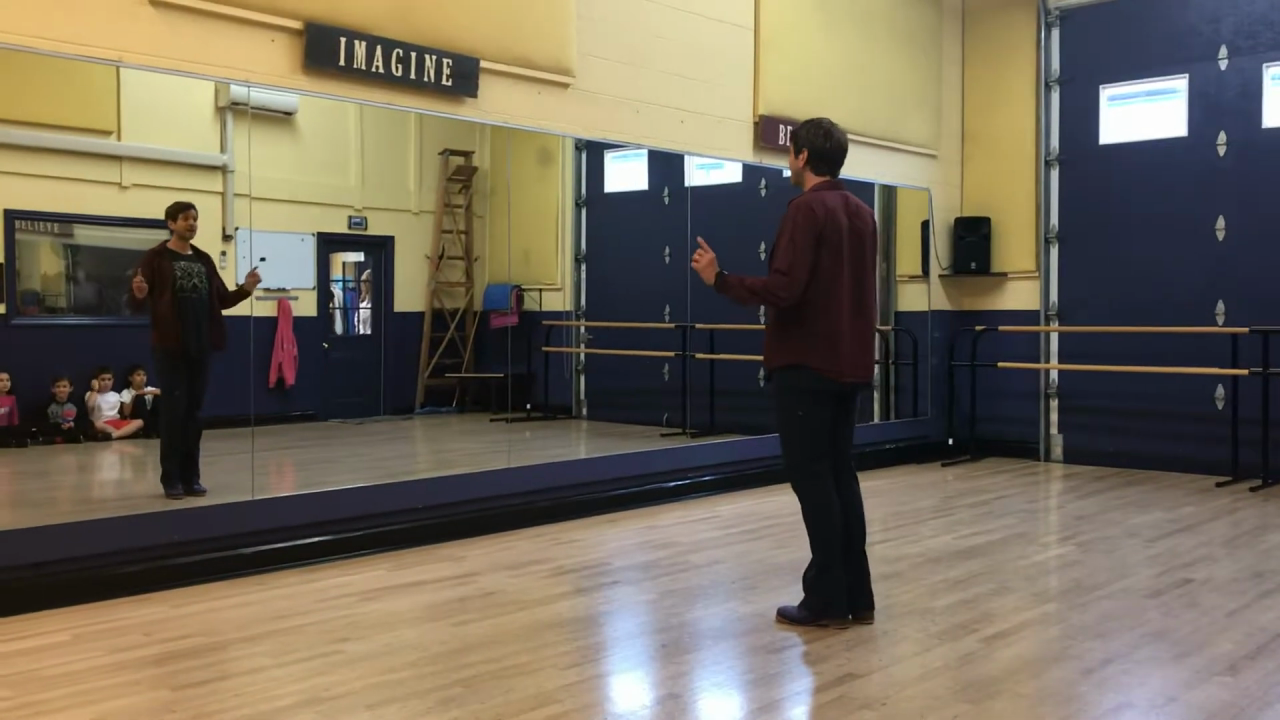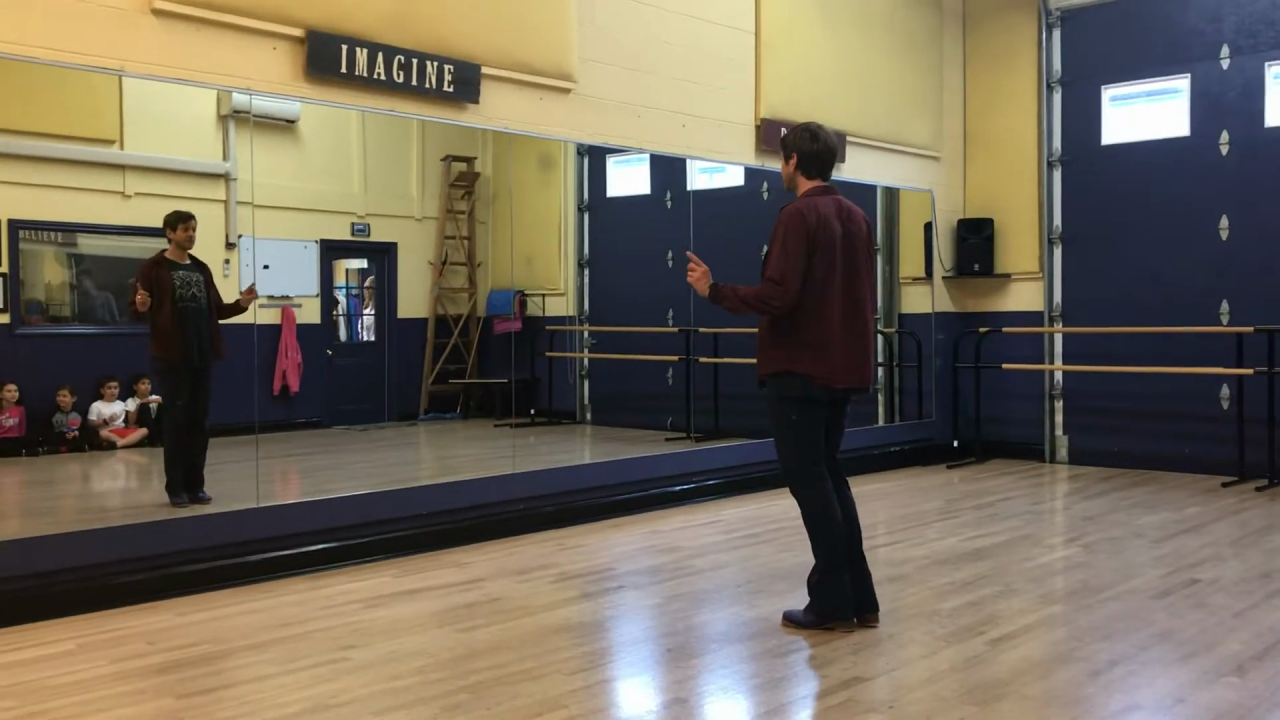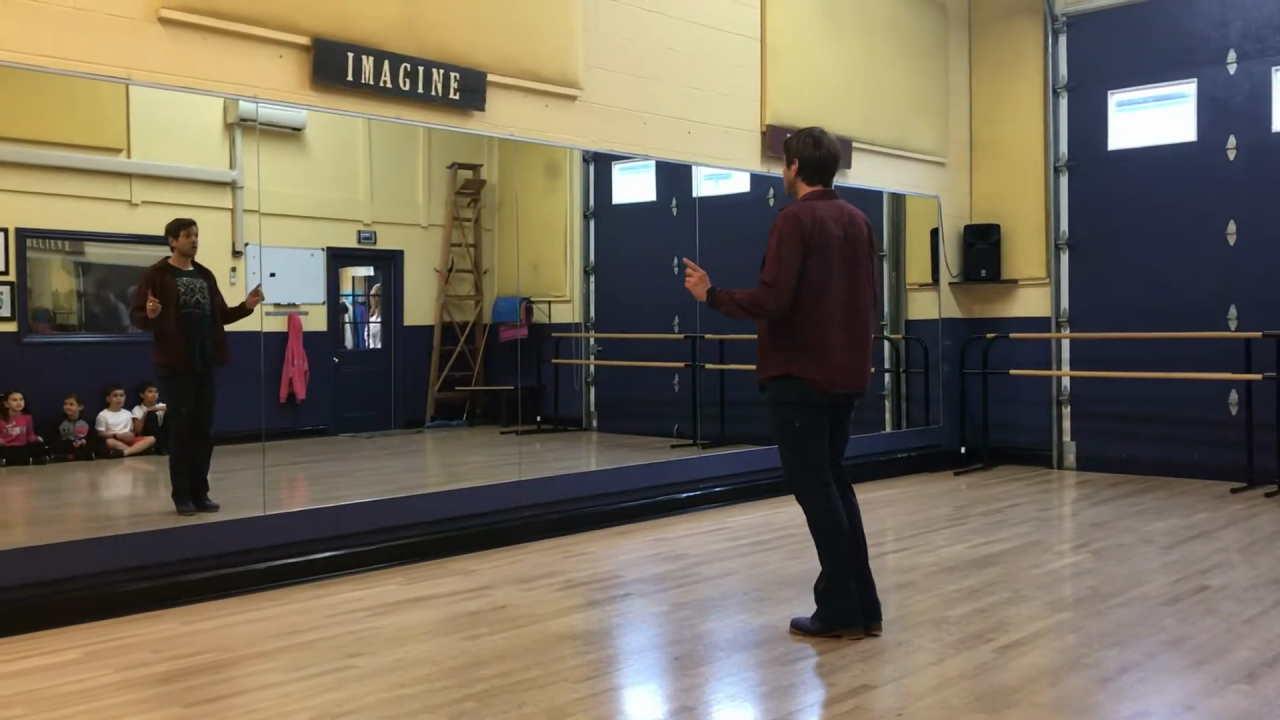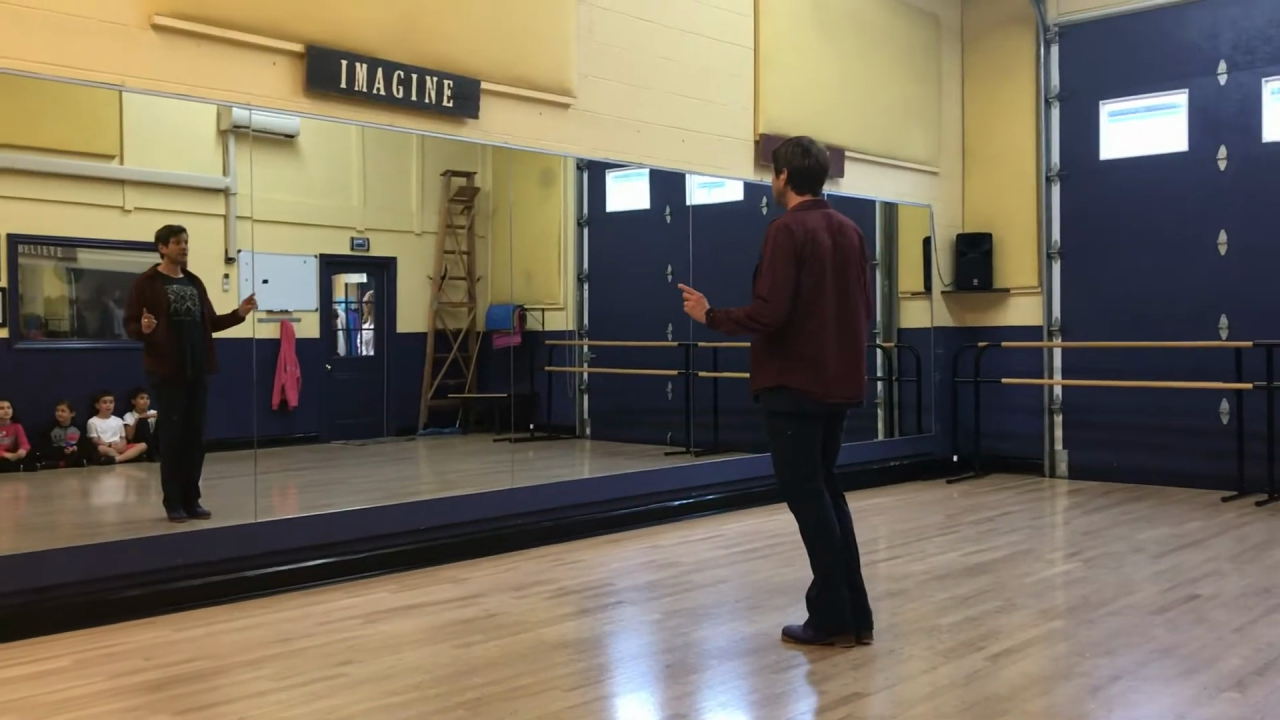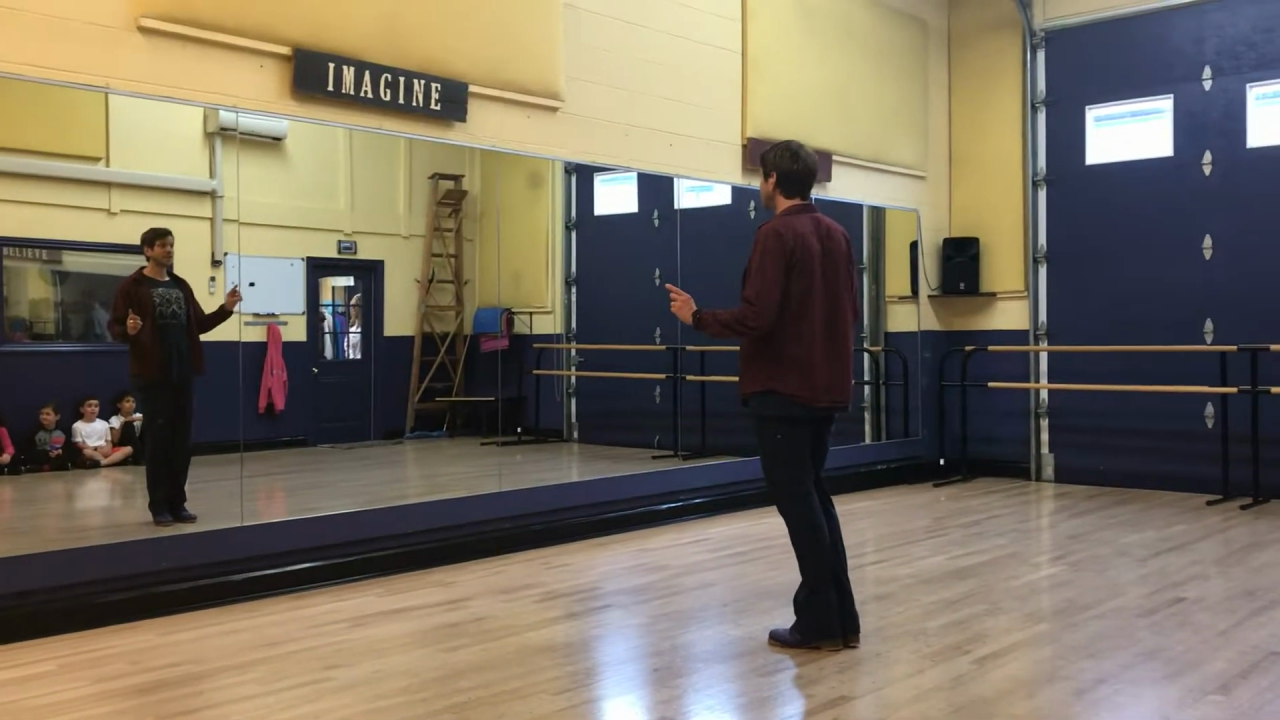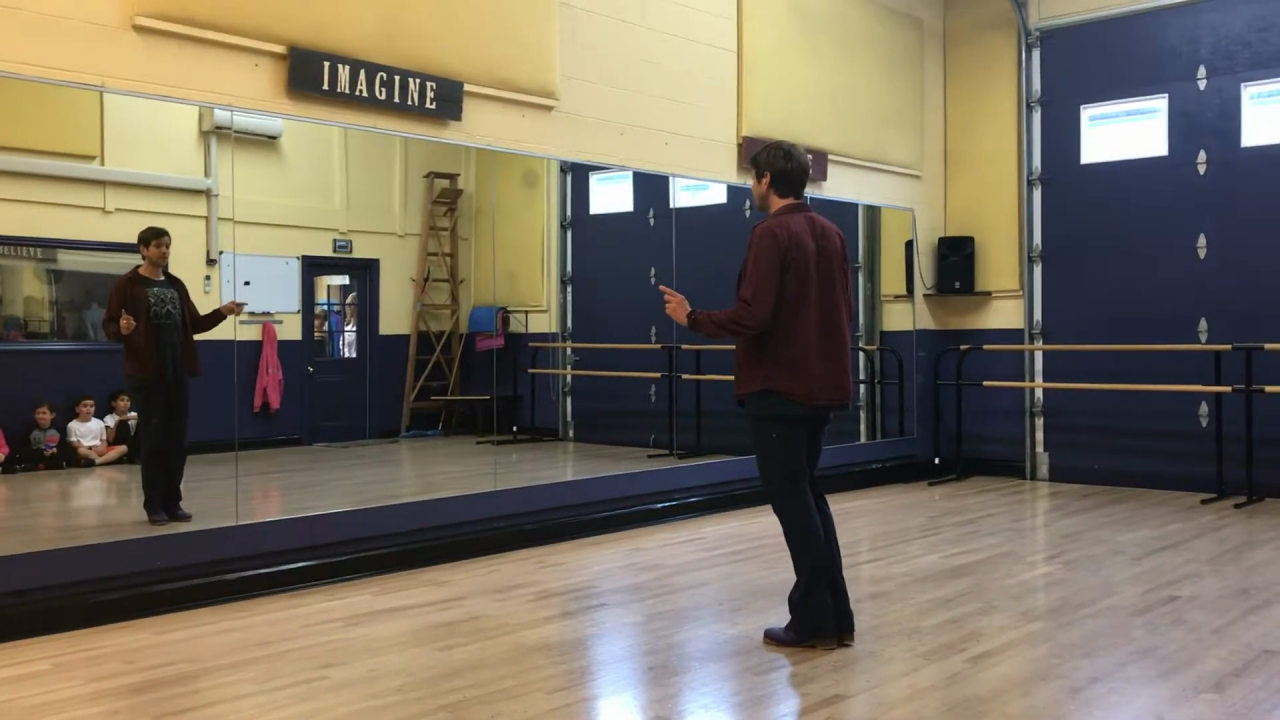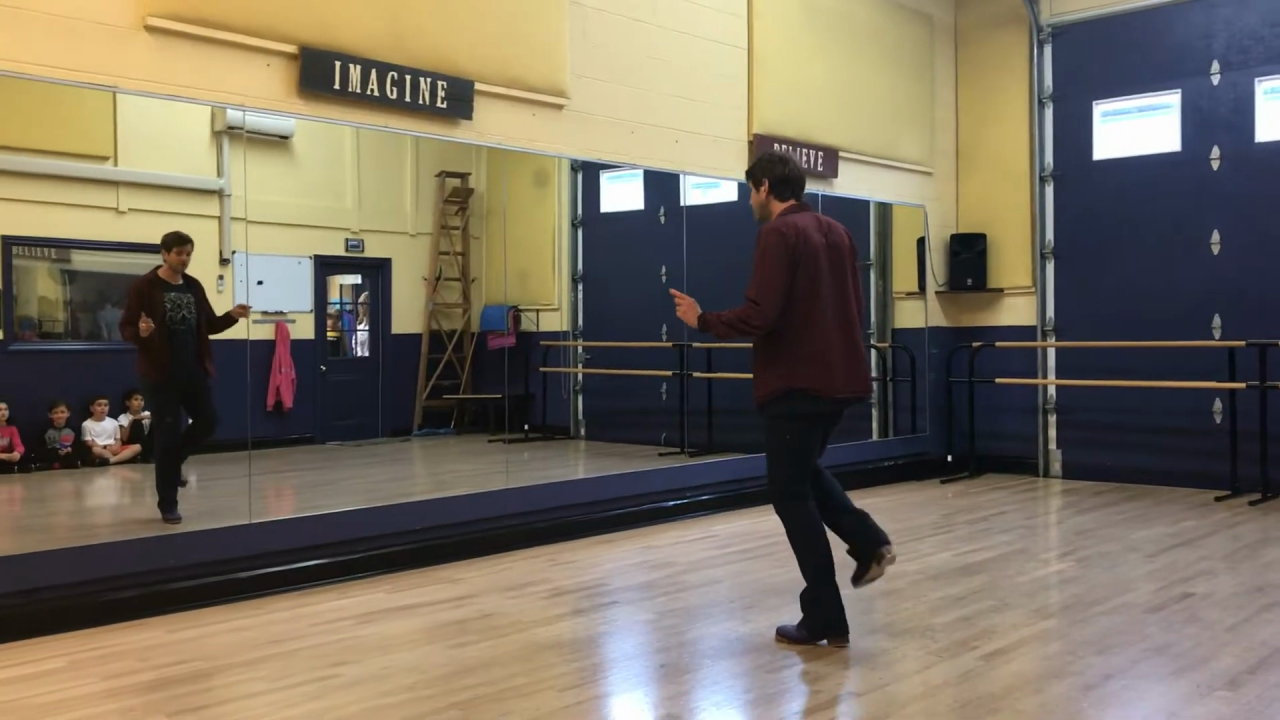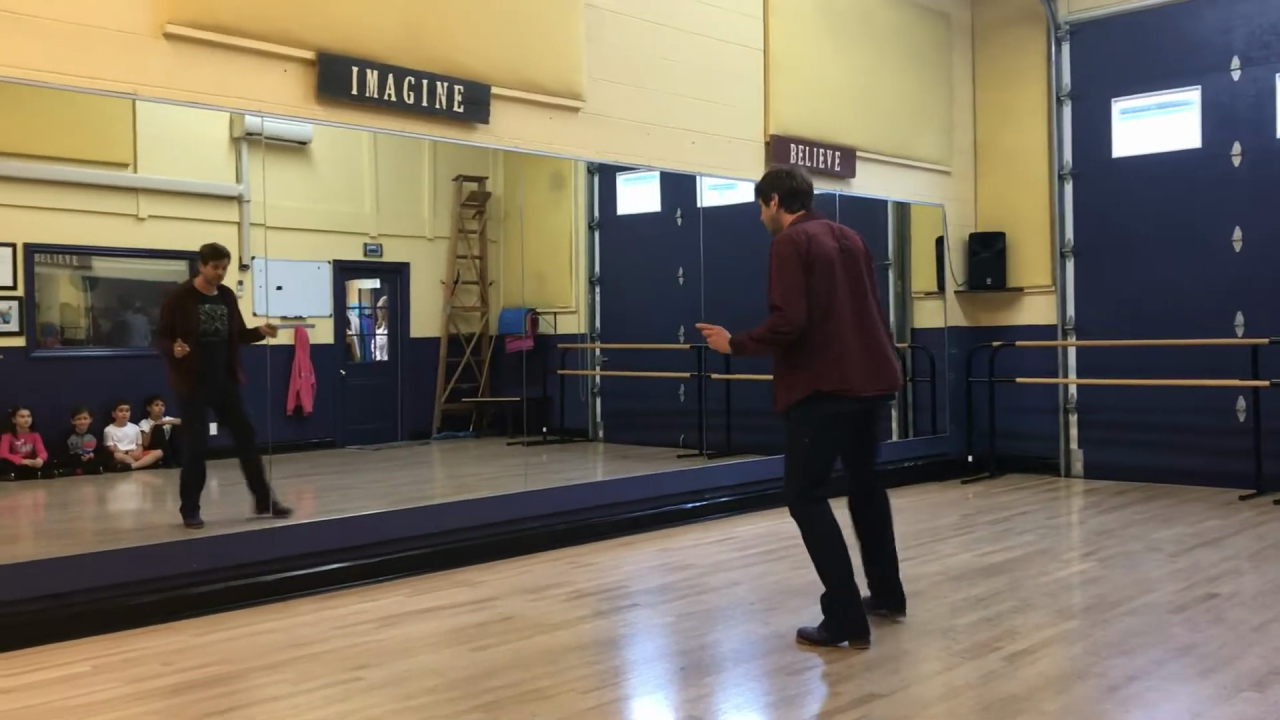
dt=0.4s
person 1, frame 1
left shoulder: (807, 209)
right shoulder: (862, 214)
left elbow: (784, 287)
left wrist: (719, 279)
left hip: (806, 365)
right hip: (848, 364)
left knee: (810, 477)
right knee: (839, 474)
left ankle: (826, 599)
right ankle: (856, 596)
person 1, frame 2
left shoulder: (799, 216)
right shoulder: (856, 217)
left elbow: (778, 295)
left wrist: (713, 290)
left hip: (798, 370)
right hip: (844, 369)
left knee: (808, 481)
right knee: (828, 475)
left ankle: (833, 603)
right ankle: (859, 597)
person 1, frame 3
left shoulder: (796, 219)
right shoulder: (858, 222)
left elbow: (772, 299)
left wrist: (711, 294)
left hip: (799, 375)
right hip: (845, 374)
left knee: (814, 488)
right knee: (833, 483)
left ankle: (839, 610)
right ankle: (862, 606)
person 1, frame 4
left shoulder: (787, 230)
right shoulder: (849, 231)
left elbow: (769, 313)
right elbow: (862, 308)
left wrist: (710, 316)
left hip: (793, 386)
right hip: (837, 384)
left knee: (806, 497)
right knee: (825, 491)
left ankle: (831, 617)
right ankle: (853, 613)
person 1, frame 5
left shoulder: (776, 234)
right shoulder: (837, 235)
left elbow: (757, 316)
right elbow: (849, 312)
left wrist: (697, 317)
left hip: (782, 390)
right hip: (826, 388)
left knee: (796, 501)
right knee: (814, 496)
left ankle: (819, 622)
right ankle: (841, 618)
person 1, frame 6
left shoulder: (772, 234)
right shoulder: (831, 235)
left elbow: (753, 316)
right elbow: (844, 310)
left wrist: (691, 318)
left hip: (779, 388)
right hip: (823, 385)
left knee: (791, 501)
right knee: (807, 495)
left ankle: (814, 622)
right ankle: (835, 615)
person 1, frame 7
left shoulder: (777, 234)
right shoulder: (836, 232)
left elbow: (761, 316)
left wrist: (703, 319)
left hip: (796, 382)
right hip: (841, 377)
left knee: (790, 494)
right knee: (803, 469)
left ankle: (825, 618)
right ankle: (867, 542)
person 1, frame 8
left shoulder: (790, 244)
right shoulder: (850, 239)
left elbow: (788, 323)
left wrist: (735, 343)
left hip: (823, 387)
right hip: (874, 379)
left knee: (805, 496)
right knee: (865, 485)
left ankle: (845, 619)
right ankle: (888, 594)
person 2, frame 1
left shoulder: (204, 260)
right shoulder: (155, 258)
left elbow: (221, 300)
right elbow: (139, 303)
left wrist: (245, 289)
right wrist: (139, 294)
left hip: (201, 346)
right hip: (171, 347)
left knee: (194, 411)
right knee: (175, 410)
left ankle: (191, 477)
right ankle: (171, 478)
person 2, frame 2
left shoulder: (201, 269)
right shoulder: (154, 268)
left elbow: (216, 310)
right elbow: (140, 313)
left wrist: (241, 304)
right wrist: (141, 308)
left hip: (202, 356)
right hip: (171, 357)
left knee: (199, 421)
right knee: (176, 420)
left ankle: (195, 484)
right ankle: (176, 487)
person 2, frame 3
left shoulder: (205, 275)
right shoulder: (157, 275)
left elbow: (220, 315)
right elbow: (137, 317)
left wrist: (247, 306)
right wrist: (150, 315)
left hip: (206, 363)
right hip: (175, 364)
left knee: (203, 429)
right knee: (181, 428)
left ankle: (200, 492)
right ankle: (182, 495)
person 2, frame 4
left shoulder: (194, 283)
right shoulder: (147, 283)
left elbow: (209, 323)
right elbow: (130, 325)
left wrist: (239, 313)
right wrist: (143, 329)
left hip: (197, 370)
right hip: (166, 372)
left knee: (195, 436)
right knee: (173, 436)
left ankle: (191, 499)
right ankle: (173, 502)
person 2, frame 5
left shoulder: (181, 285)
right shoulder: (133, 286)
left elbow: (199, 324)
right elbow: (115, 327)
left wrist: (226, 309)
right wrist: (129, 330)
left hip: (183, 373)
right hip: (152, 375)
left knee: (181, 439)
right knee: (159, 439)
left ankle: (177, 503)
right ankle: (159, 506)
person 2, frame 6
left shoulder: (176, 285)
right shoulder: (128, 285)
left elbow: (194, 324)
right elbow: (109, 326)
left wrist: (222, 313)
right wrist: (122, 330)
left hip: (178, 373)
right hip: (147, 374)
left knee: (177, 439)
right knee: (154, 438)
left ankle: (172, 502)
right ankle: (154, 505)
person 2, frame 7
left shoulder: (194, 286)
right shoulder: (145, 287)
left elbow: (208, 325)
right elbow: (125, 327)
left wrist: (231, 316)
right wrist: (139, 332)
left hip: (194, 370)
right hip: (160, 373)
left knee: (207, 421)
right knee: (167, 434)
left ankle: (171, 465)
right ankle: (168, 503)
person 2, frame 8
left shoulder: (228, 297)
right shoulder: (179, 297)
left elbow: (237, 335)
right elbow: (161, 336)
left wrist: (259, 332)
right wrist: (173, 350)
left hip: (225, 379)
right hip: (192, 383)
left knee: (246, 436)
right knee: (196, 445)
left ankle: (264, 500)
right ankle: (190, 509)
